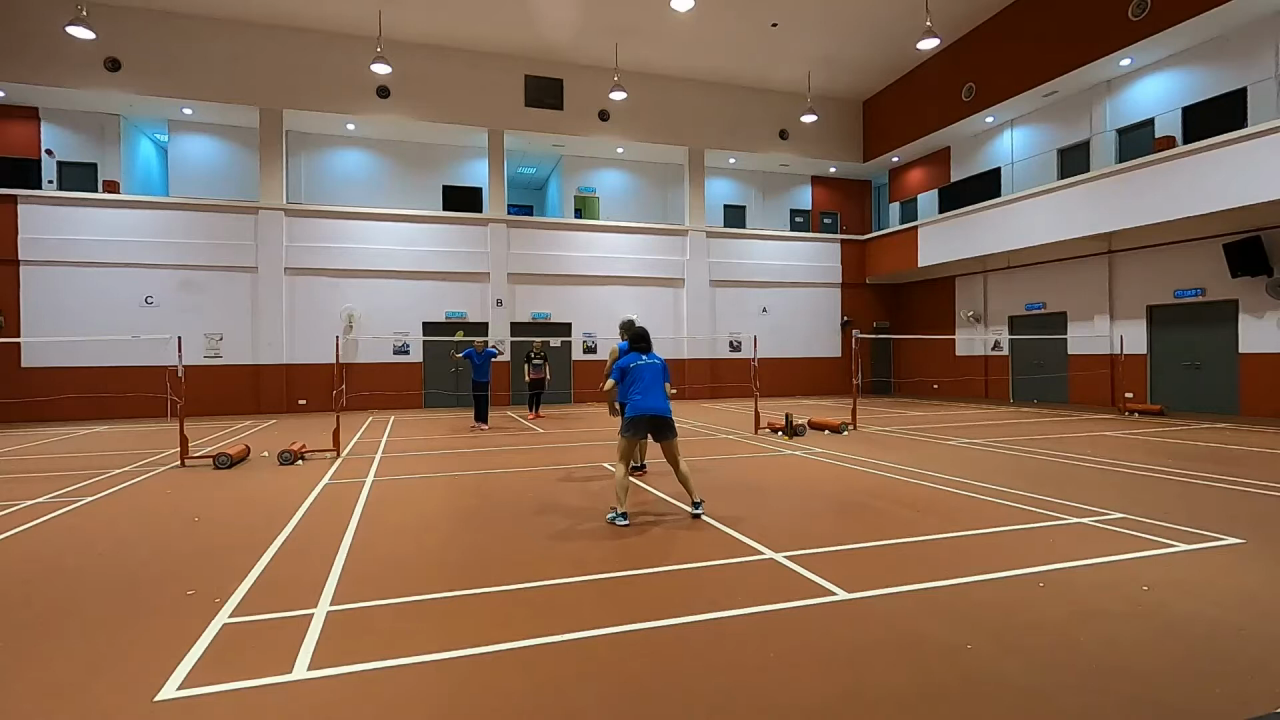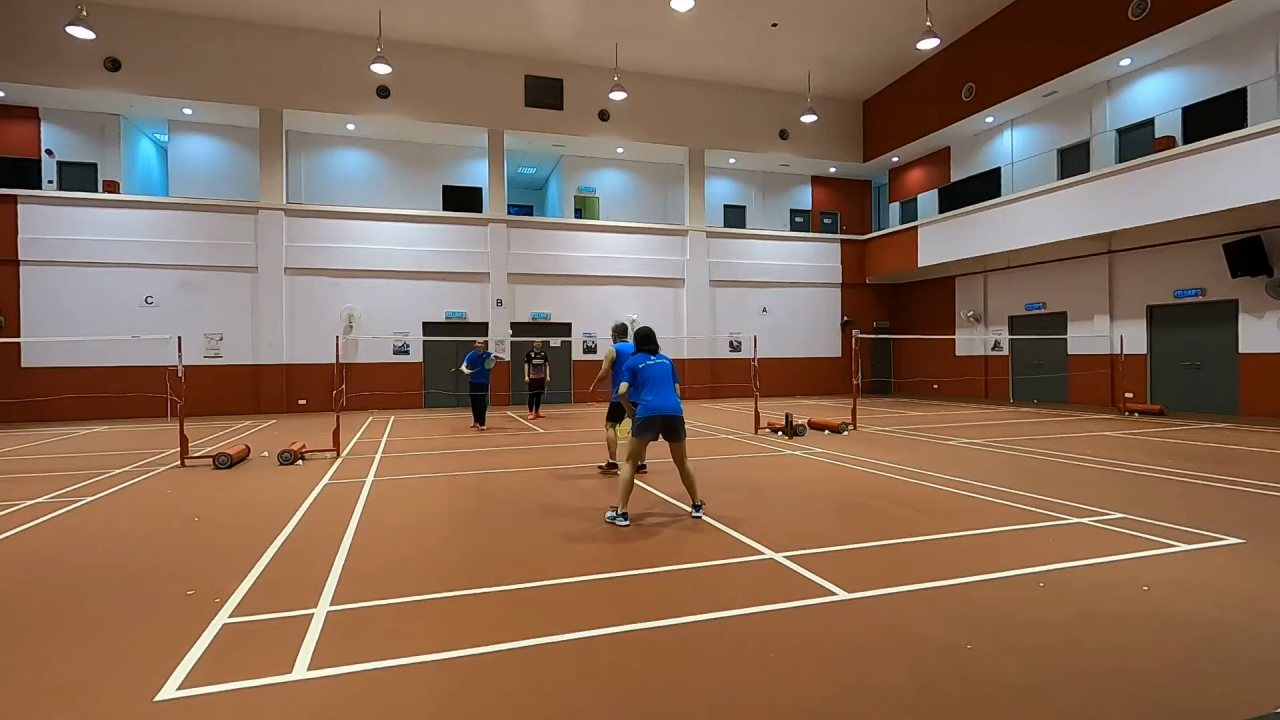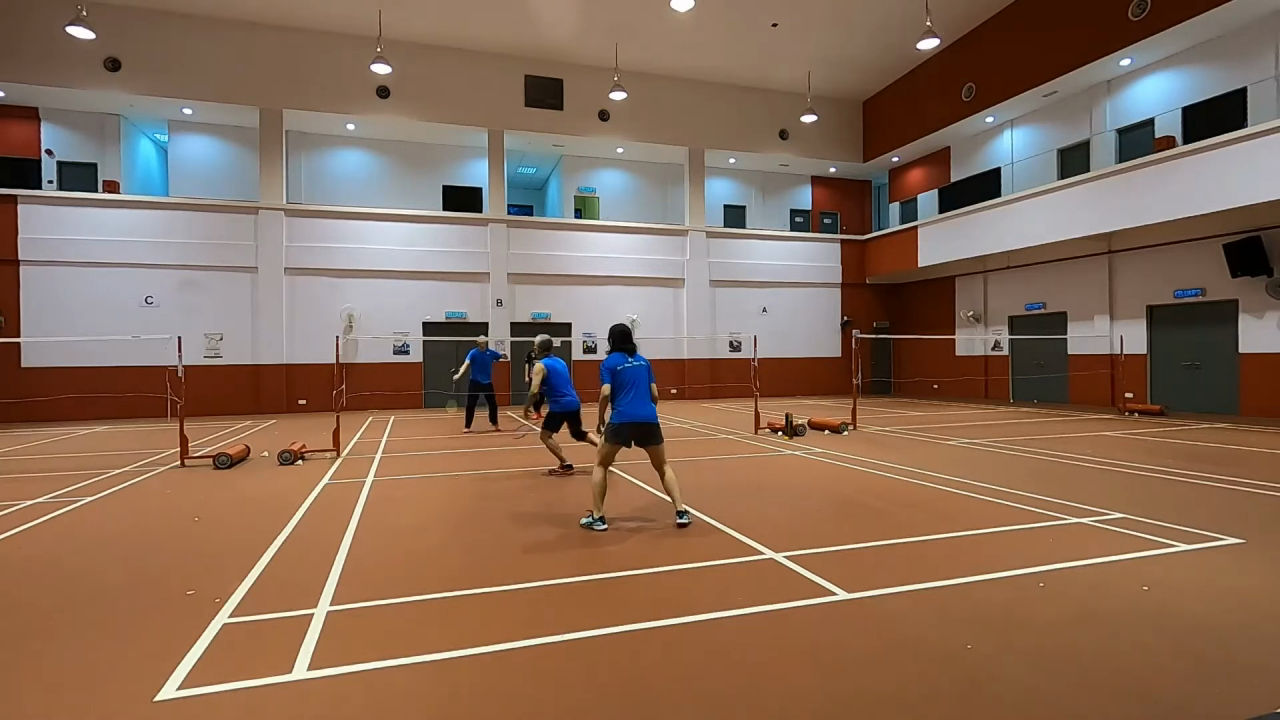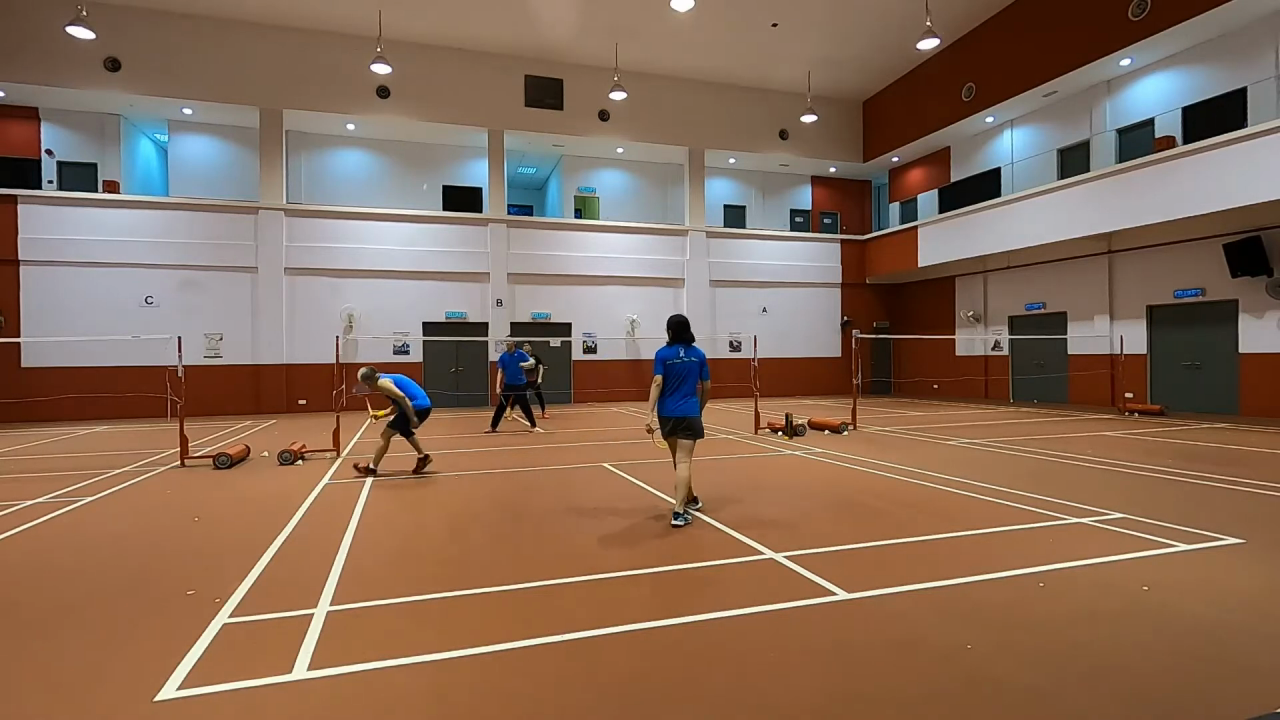
dt=0.7s
person 1, frame 1
left shoulder: (624, 362)
right shoulder: (659, 361)
left elbow: (608, 388)
right elbow: (667, 392)
left wrist: (612, 404)
left hip: (636, 413)
right hip: (662, 412)
left knee: (622, 462)
right knee: (676, 460)
left ankle: (621, 512)
right ankle: (696, 503)
person 1, frame 2
left shoulder: (632, 362)
right shoulder: (666, 361)
left elbow: (622, 392)
left wrist: (630, 410)
left hip: (647, 413)
right hip: (674, 412)
left knee: (631, 461)
right knee: (682, 462)
left ankle: (621, 512)
right ankle: (697, 505)
person 1, frame 3
left shoulder: (609, 363)
right shoulder: (643, 361)
left elbow: (605, 394)
right elbow: (654, 394)
left wrist: (600, 419)
left hip: (621, 420)
right hip: (649, 419)
left knee: (601, 465)
right knee: (663, 467)
left ankle: (597, 517)
right ankle: (681, 511)
person 1, frame 4
left shoulder: (663, 354)
right shoulder: (699, 354)
left elbow: (657, 383)
right elbow: (706, 388)
left wrist: (650, 414)
right wrist: (700, 410)
left hip: (667, 414)
right hip: (690, 413)
left knee: (678, 458)
right knee: (684, 462)
left ankle: (690, 497)
right ankle: (679, 511)
